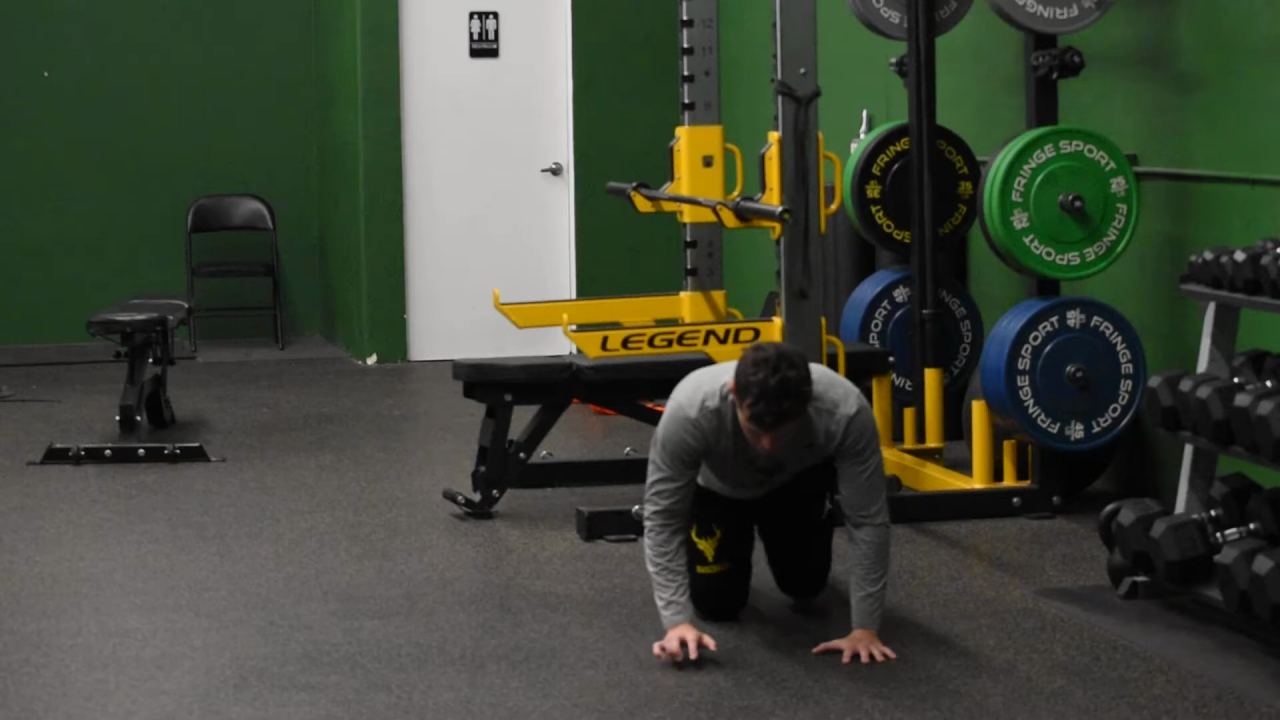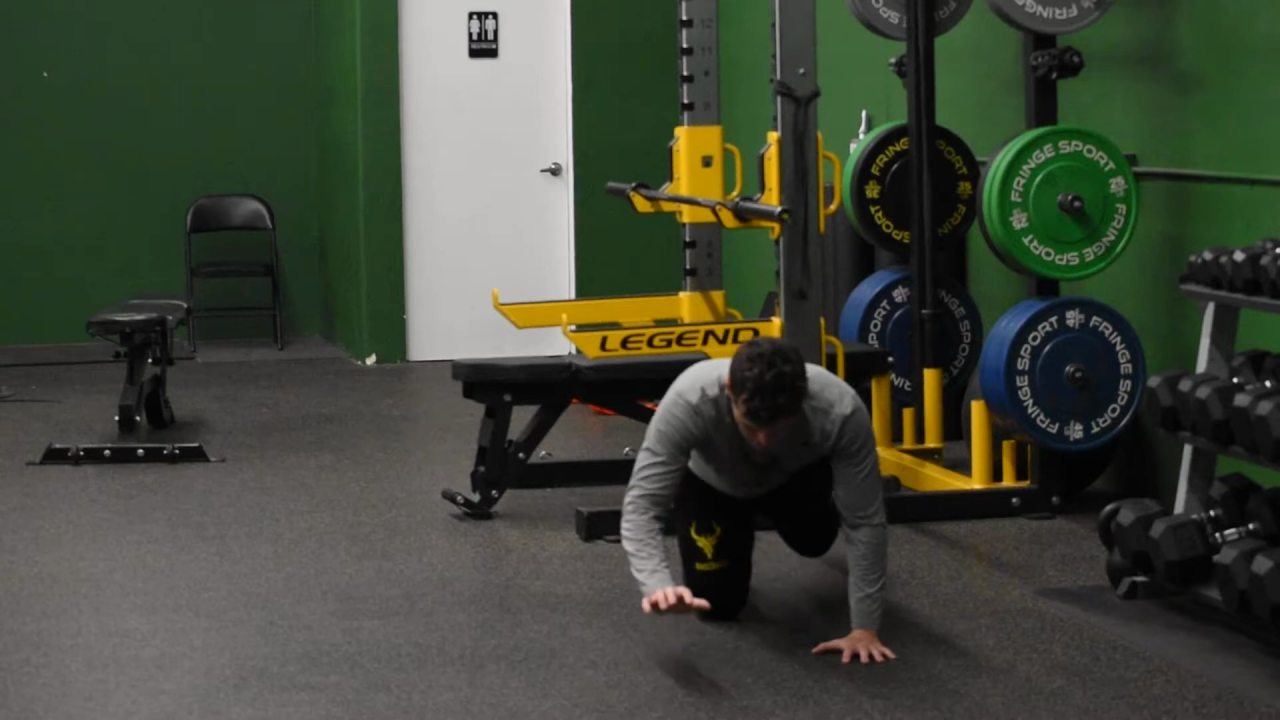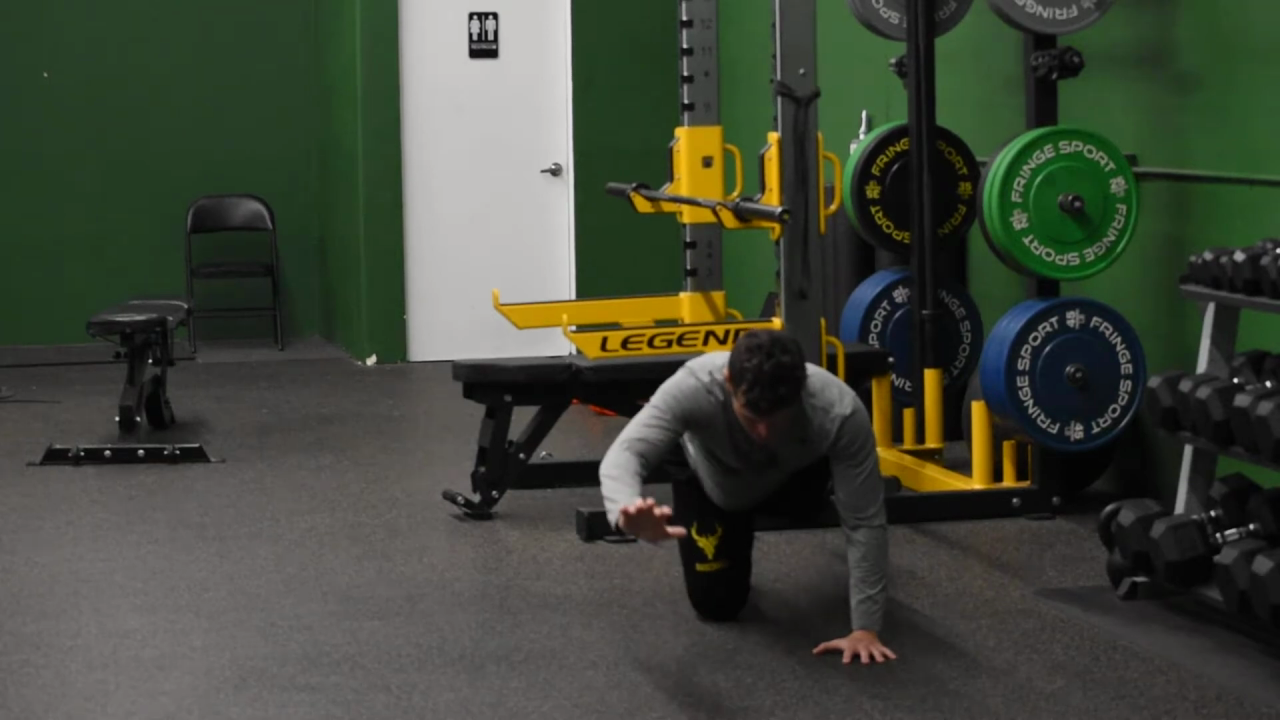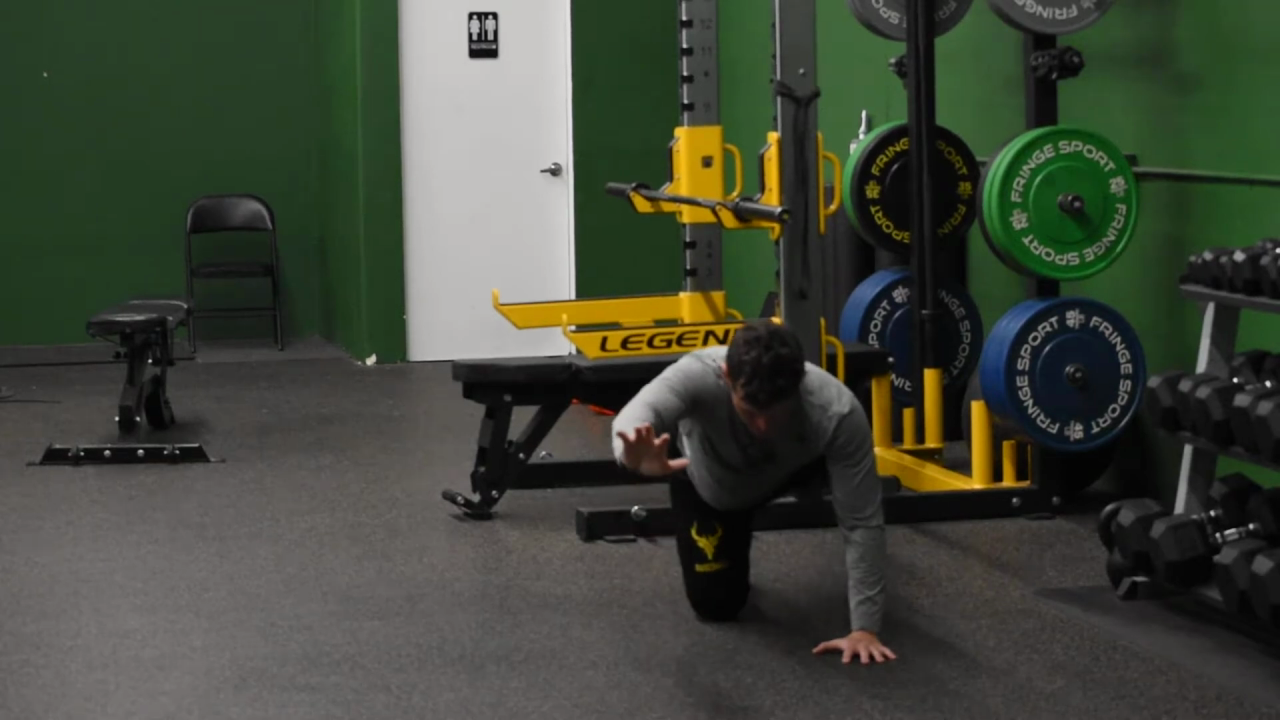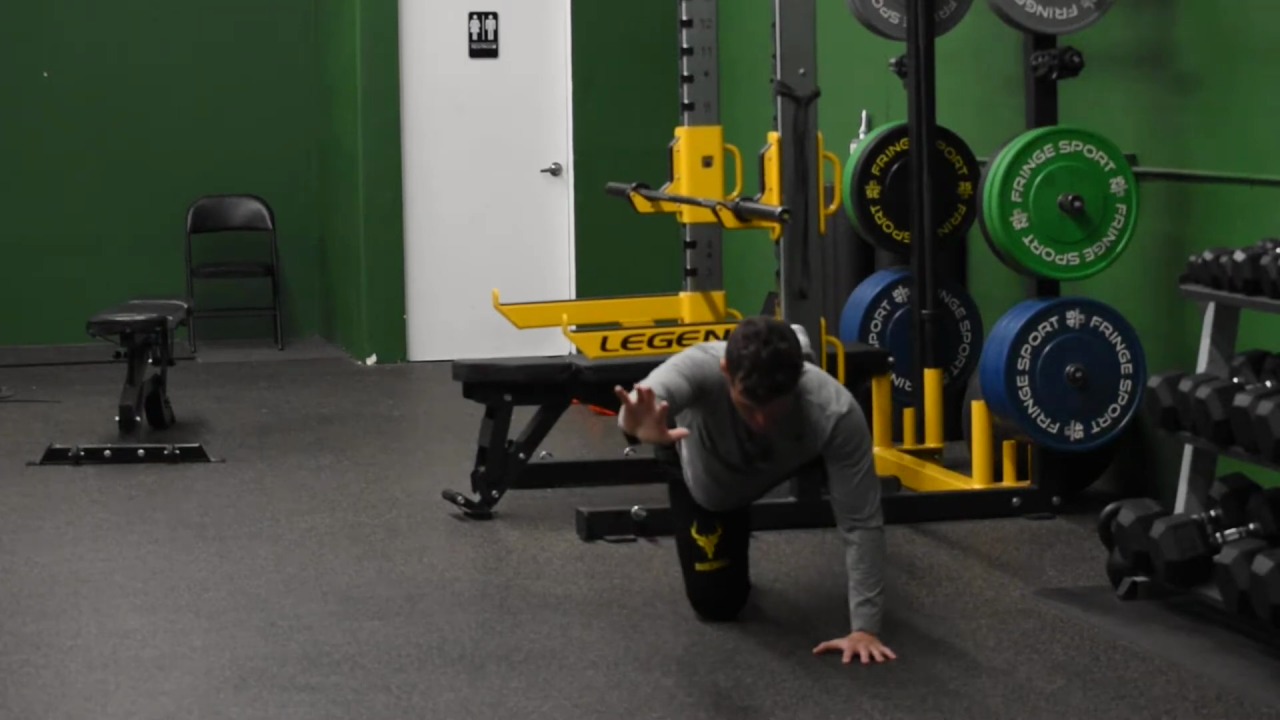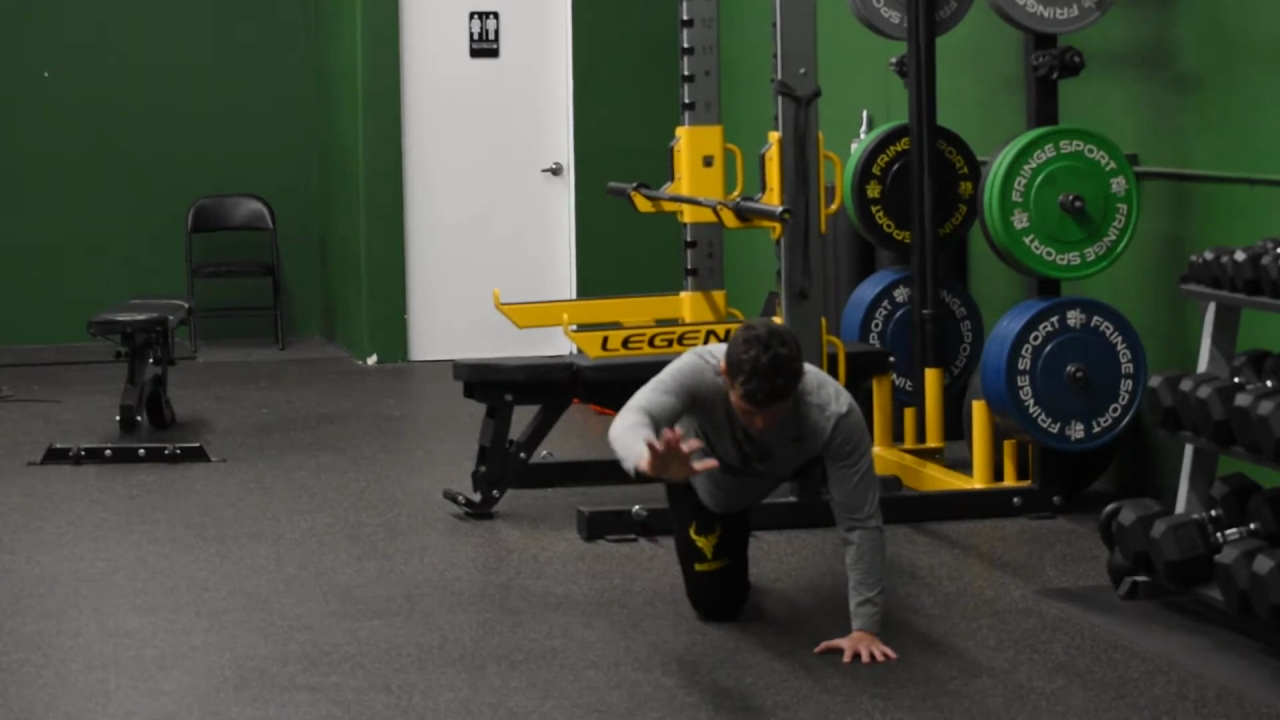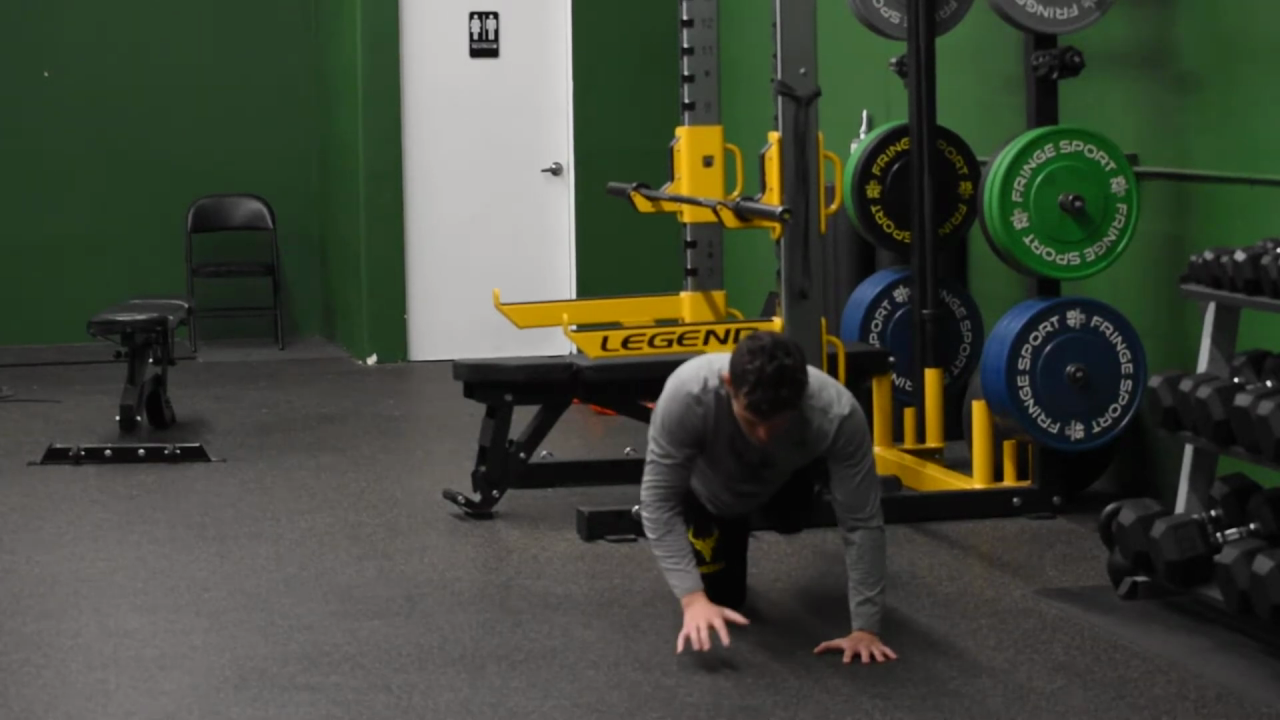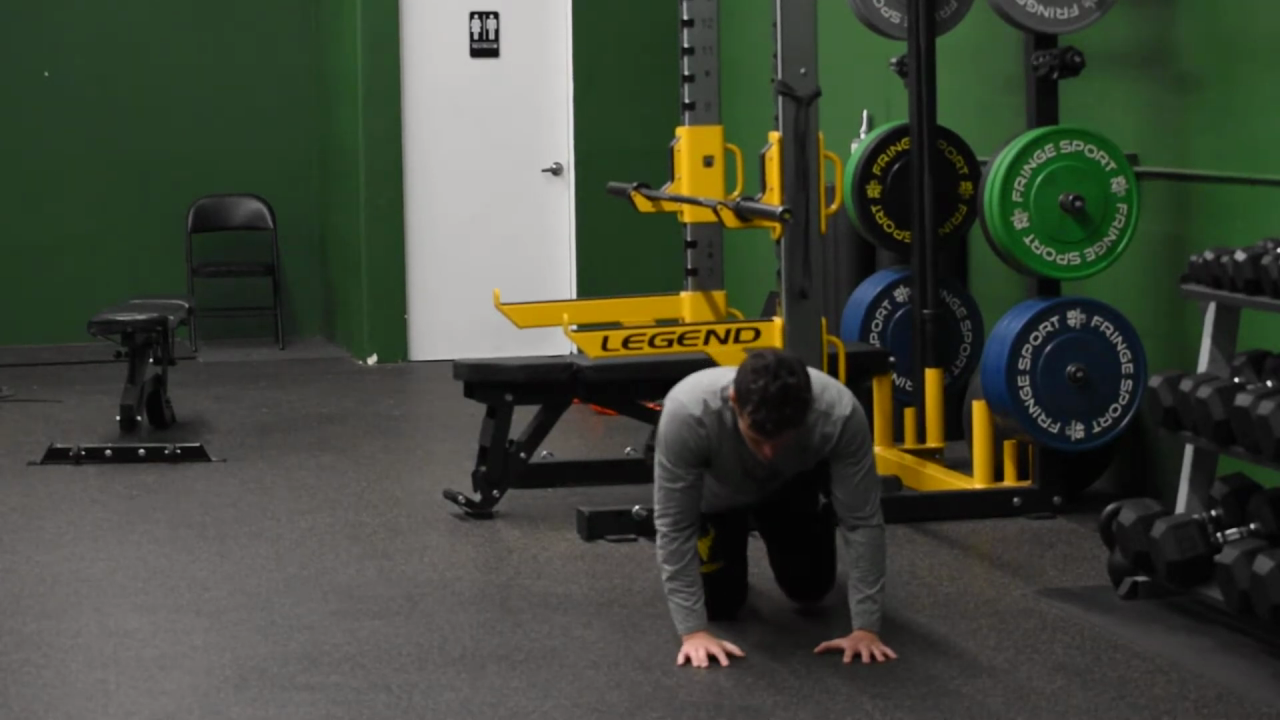
dt=0.3s
person 1, frame 1
left shoulder: (845, 412)
right shoulder: (690, 410)
left elbow: (868, 520)
right elbow: (662, 516)
left wrist: (865, 628)
right wrist: (678, 619)
left knee: (803, 588)
right knee: (717, 604)
person 1, frame 2
left shoulder: (841, 412)
right shoulder: (691, 400)
left elbow: (865, 521)
right elbow: (641, 502)
left wrist: (864, 628)
right wrist: (657, 582)
right hip: (710, 477)
left knee: (814, 542)
right knee: (720, 602)
person 1, frame 3
left shoulder: (839, 413)
right shoulder: (696, 385)
left elbow: (865, 521)
right elbow: (625, 453)
left wrist: (865, 628)
right wrist: (627, 515)
right hip: (708, 474)
right knee: (716, 603)
person 1, frame 4
left shoulder: (837, 412)
right shoulder: (699, 375)
left elbow: (863, 521)
right elbow: (637, 416)
left wrist: (865, 628)
right wrist: (634, 457)
left hip: (788, 469)
right hip: (706, 474)
right knee: (716, 603)
person 1, frame 5
left shoulder: (835, 412)
right shoulder: (702, 366)
left elbow: (861, 522)
right elbow: (652, 395)
left wrist: (865, 628)
right wrist: (638, 424)
left hip: (785, 462)
right hip: (703, 467)
right knee: (717, 603)
person 1, frame 6
left shoulder: (834, 413)
right shoulder: (699, 371)
left elbow: (861, 522)
right elbow: (628, 422)
left wrist: (865, 628)
right wrist: (648, 461)
left hip: (783, 464)
right hip: (699, 472)
right knee: (717, 603)
person 1, frame 7
left shoulder: (836, 413)
right shoulder: (688, 394)
left elbow: (862, 522)
right elbow: (659, 503)
left wrist: (865, 628)
right wrist: (692, 596)
right knee: (724, 597)
person 1, frame 8
left shoulder: (839, 414)
right shoulder: (688, 413)
left elbow: (862, 521)
right elbow: (674, 527)
left wrist: (865, 628)
right wrist: (692, 630)
left knee: (809, 587)
right knee: (720, 603)
